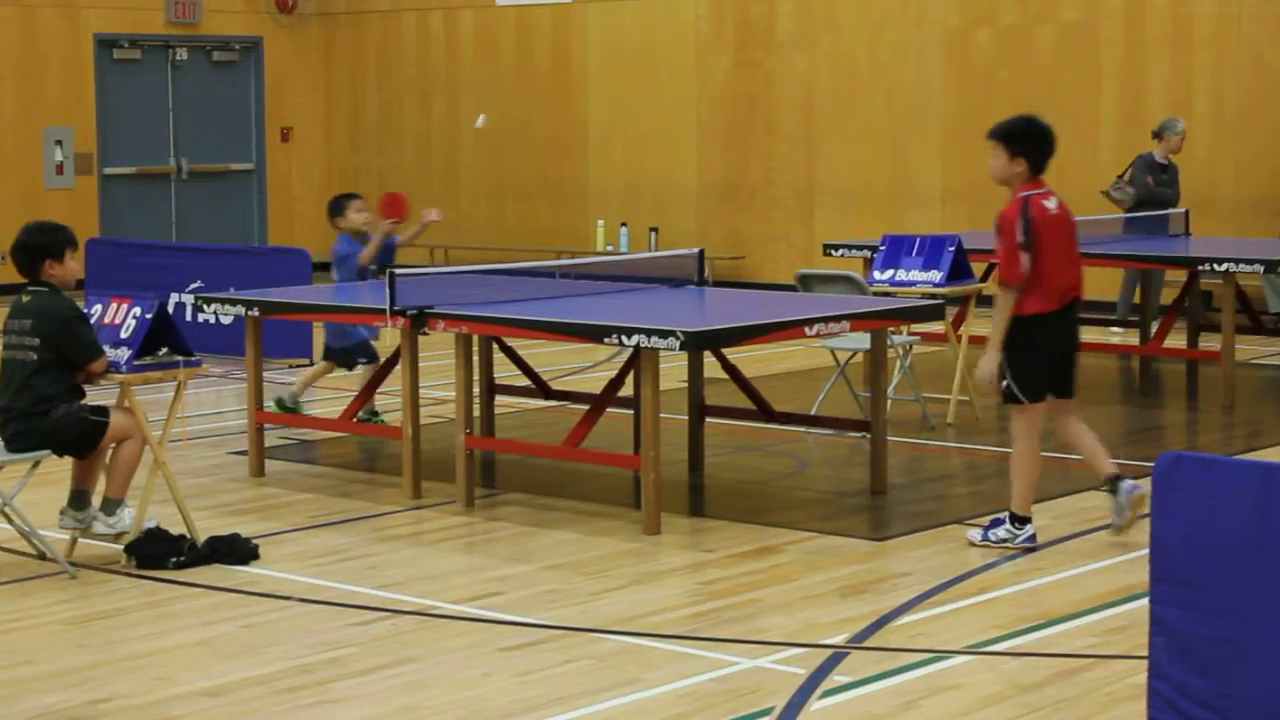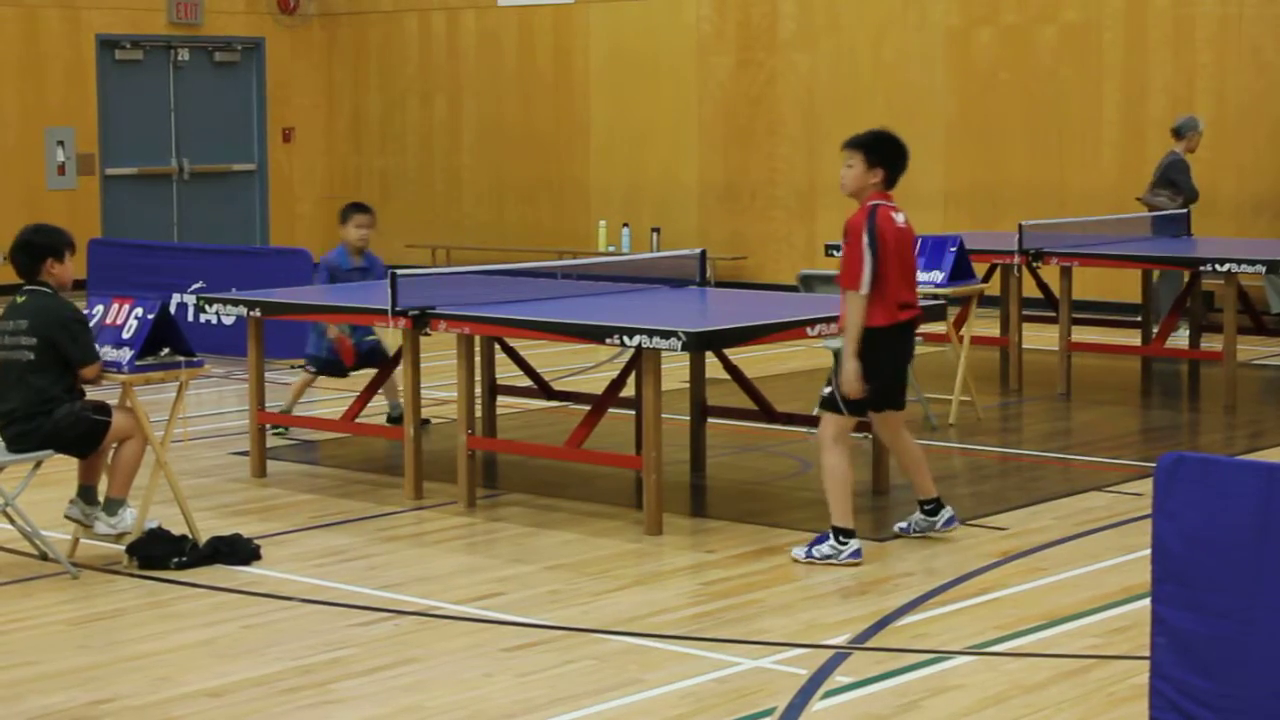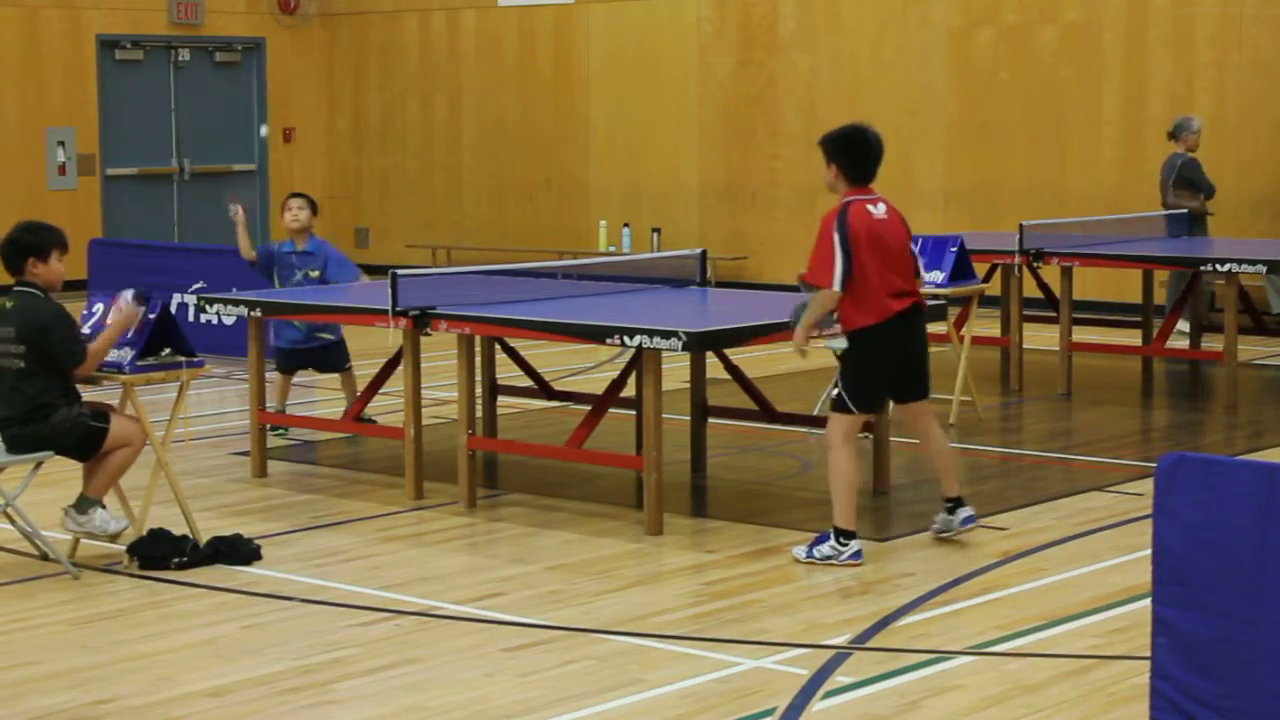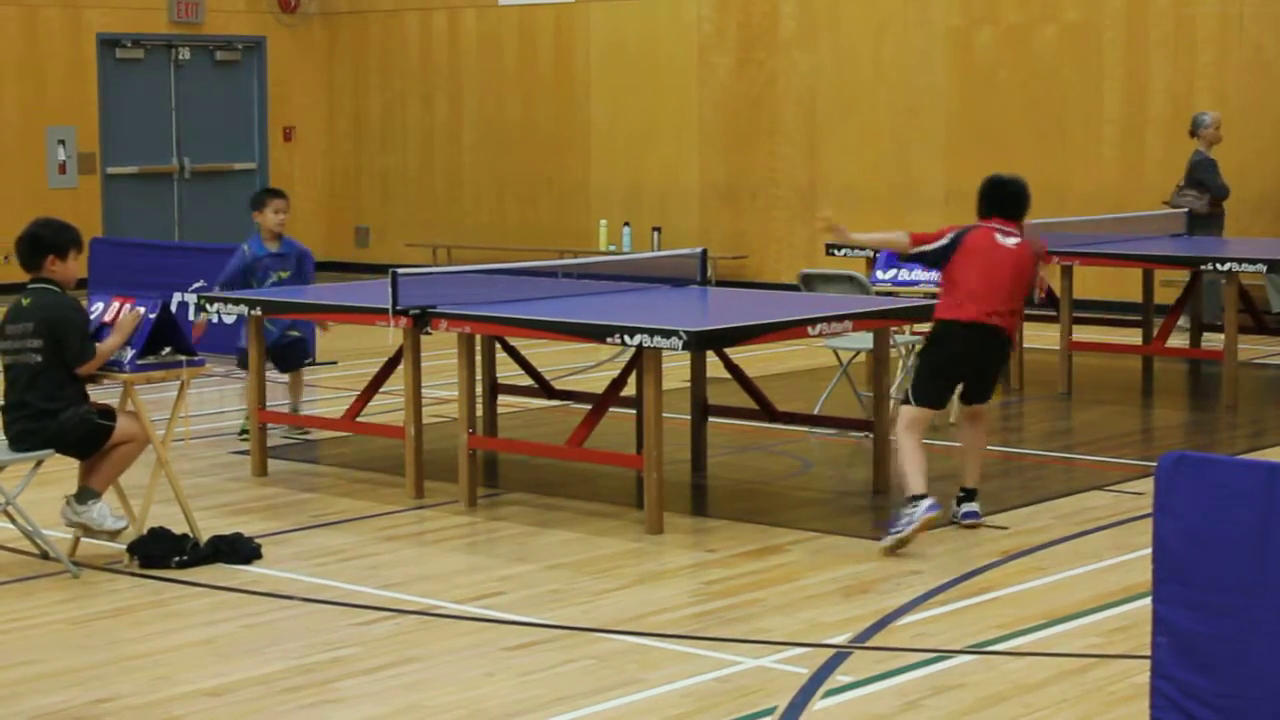
dt=1s
person 1, frame 1
left shoulder: (1016, 214)
right shoulder: (1055, 206)
left elbow: (1010, 287)
right elbow: (1067, 269)
left wrist: (993, 348)
left hip: (1032, 328)
right hip: (1063, 321)
left knee: (1023, 428)
right knee: (1065, 419)
left ankle: (1017, 524)
right ankle: (1119, 483)
person 1, frame 2
left shoulder: (865, 222)
right shoulder: (900, 221)
left elbow: (858, 292)
left wrist: (848, 356)
left hip: (873, 339)
right hip: (900, 335)
left knee: (831, 435)
right knee: (891, 427)
left ankle: (842, 539)
right ankle: (933, 509)
person 1, frame 3
left shoulder: (838, 220)
right shoulder: (891, 213)
left elbow: (831, 290)
right elbow: (911, 274)
left wrist: (805, 327)
left hip: (871, 337)
right hip: (909, 327)
left knee: (840, 435)
right knee: (922, 421)
left ankle: (843, 540)
right ankle: (956, 509)
person 1, frame 4
left shoulder: (963, 237)
right shoulder: (1031, 251)
left elbow: (906, 242)
right elbow: (1034, 283)
left wrist: (852, 238)
left hip: (953, 337)
right hip: (996, 344)
left knee: (909, 429)
right knee: (974, 415)
left ankle: (918, 503)
right ankle: (967, 501)
person 2, frame 1
right shoulder: (60, 309)
right elbow: (98, 364)
left wrist: (77, 373)
right wrist: (82, 372)
right hip: (42, 423)
left knee: (96, 423)
right knee: (133, 425)
left ankle: (78, 509)
right ankle: (110, 514)
person 2, frame 2
right shoulder: (60, 310)
right elbow: (90, 372)
left wrist: (70, 376)
right hip: (44, 423)
left knee: (101, 416)
right knee: (136, 425)
left ankle: (86, 503)
right ankle: (112, 514)
person 2, frame 3
right shoulder: (47, 312)
right elbow: (82, 366)
left wrist: (71, 338)
right wrist: (119, 325)
right hip: (42, 424)
left knee: (105, 416)
right knee: (134, 432)
left ankle: (88, 507)
right ankle: (83, 512)
person 2, frame 4
right shoulder: (63, 307)
right elbow: (84, 365)
right wrist: (119, 335)
right hip: (51, 422)
left knee: (103, 418)
right knee: (138, 429)
left ankle: (84, 504)
right ankle: (84, 501)
person 3, frame 1
left shoulder: (367, 241)
right shoulder: (343, 249)
left elbow: (400, 243)
right elbow: (362, 264)
left wrist: (423, 224)
right wrist: (380, 236)
left knee: (330, 364)
right knee: (371, 362)
left ankle: (290, 398)
right ankle: (367, 413)
person 3, frame 2
left shoulder: (375, 264)
right shoulder: (330, 262)
right wrist: (332, 328)
left hip: (360, 328)
right hip: (330, 329)
left knee: (384, 365)
right knee: (311, 374)
left ankle: (395, 412)
right ankle: (285, 413)
person 3, frame 3
left shoulder: (325, 251)
right shoulder: (277, 252)
left elbow: (353, 276)
right elbow: (249, 255)
right wrist: (240, 224)
left hip: (323, 326)
right hip: (290, 327)
left knee: (345, 368)
right knee: (285, 372)
right ankle: (279, 414)
person 3, frame 4
left shoulder: (297, 251)
right shoulder: (247, 252)
left elbow: (305, 286)
right elbow: (224, 283)
left hip: (290, 322)
left knee: (296, 367)
right knee: (251, 370)
left ankle: (295, 414)
right ankle: (253, 419)
person 4, frame 1
left shoulder: (1172, 168)
right shoulder: (1143, 161)
left elbow: (1174, 199)
right elbow: (1143, 191)
left wrist: (1153, 191)
right wrist: (1163, 194)
left hip: (1160, 226)
right hip: (1138, 225)
left knee: (1156, 276)
right knee: (1133, 273)
right ankle: (1121, 319)
person 4, frame 2
left shoulder: (1170, 160)
right shoulder: (1177, 163)
left elbow: (1182, 194)
right elbow: (1192, 195)
left wrist: (1178, 199)
right wrist: (1180, 200)
left hip: (1167, 223)
right hip: (1171, 224)
left knee: (1168, 271)
right knee: (1174, 272)
left ankle: (1154, 317)
person 4, frame 3
left shoulder: (1168, 163)
right shoulder: (1188, 163)
right elbow: (1209, 191)
left wrist: (1192, 195)
right wrist: (1197, 195)
left hip: (1175, 224)
right hip: (1191, 225)
left knee: (1179, 272)
right ankle: (1187, 318)
person 4, frame 4
left shoulder: (1208, 160)
right shoulder: (1200, 162)
left elbow: (1222, 191)
right elbow: (1221, 192)
left wrist: (1209, 195)
right wrist: (1214, 194)
left hip: (1209, 224)
right hip: (1203, 226)
left knee: (1202, 272)
right knee: (1211, 273)
left ankle: (1187, 316)
right ankle: (1211, 325)
